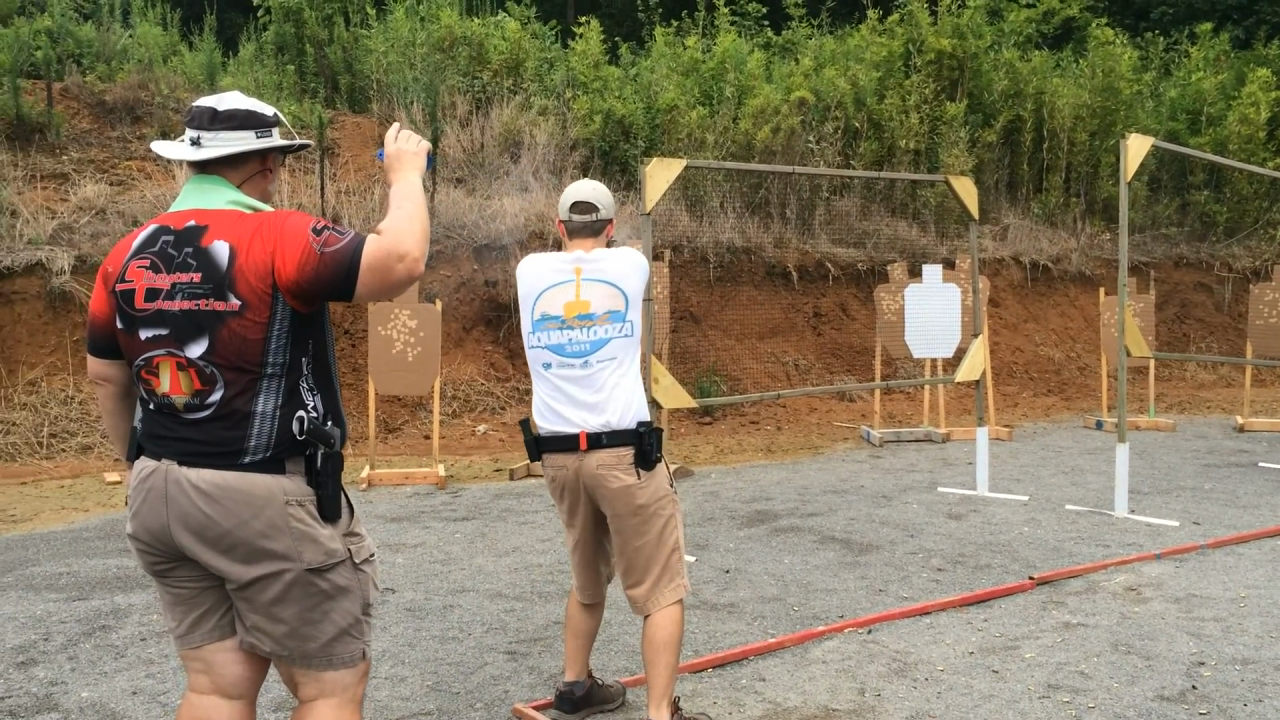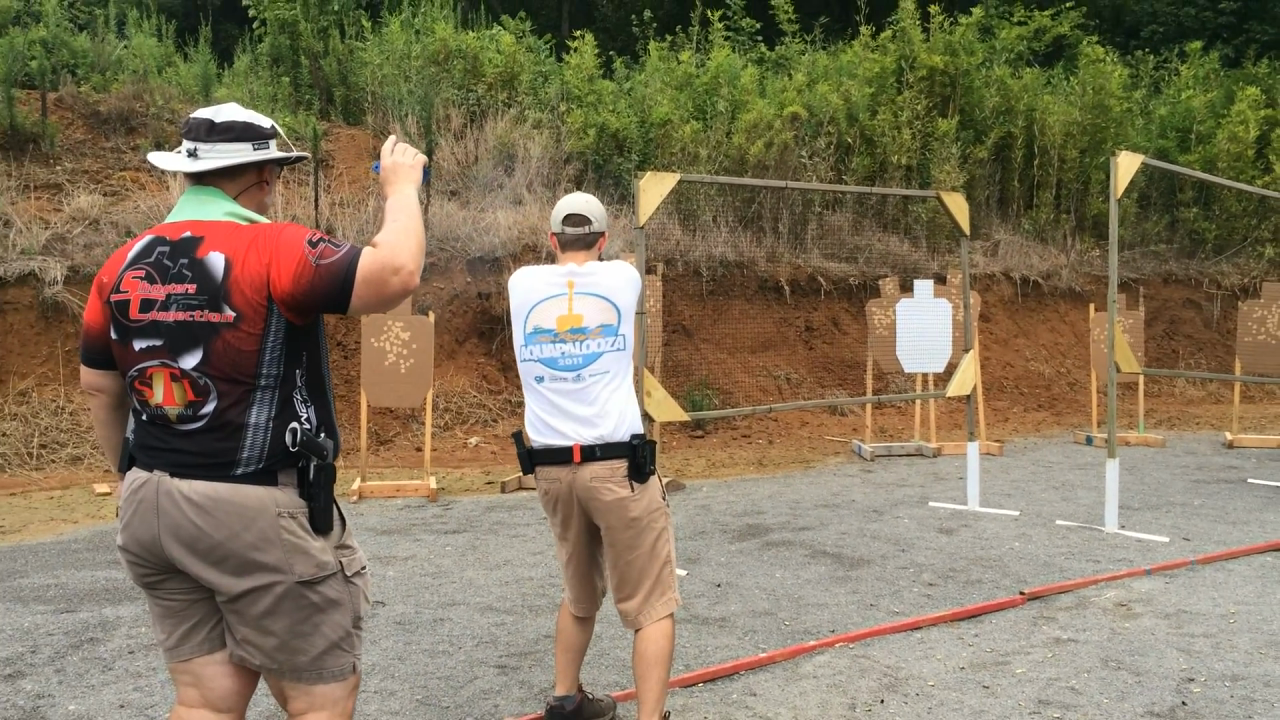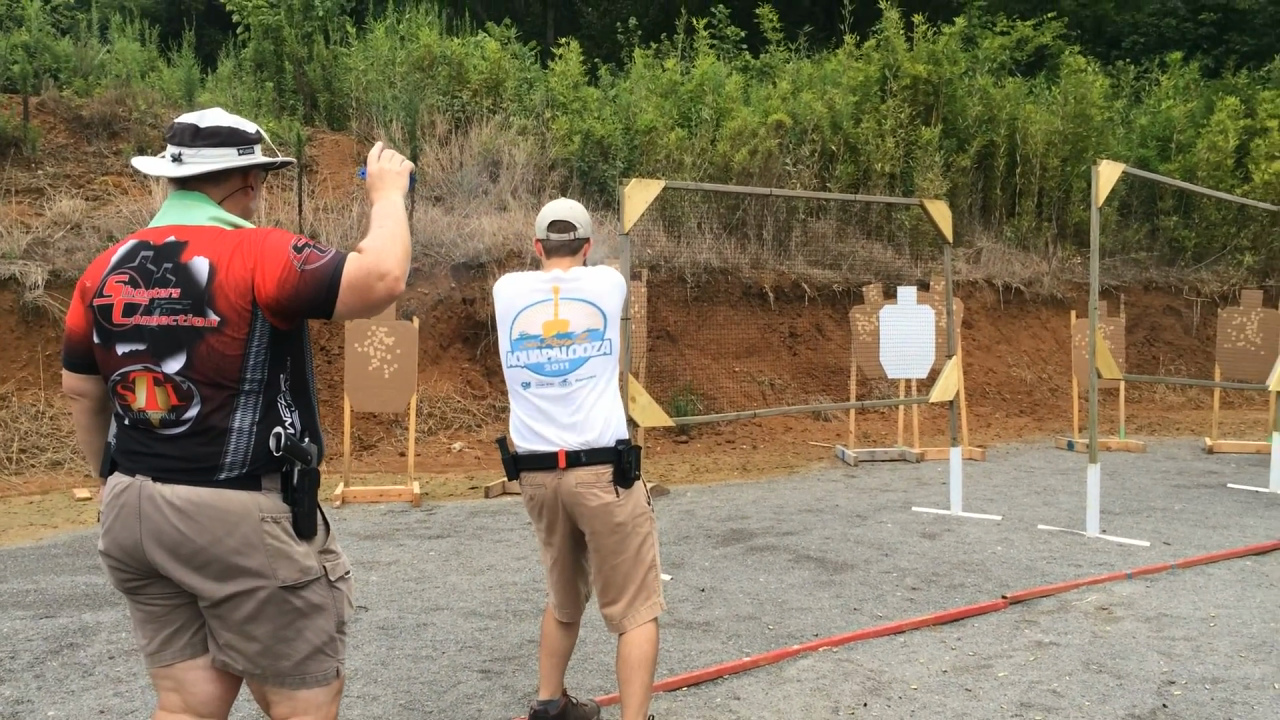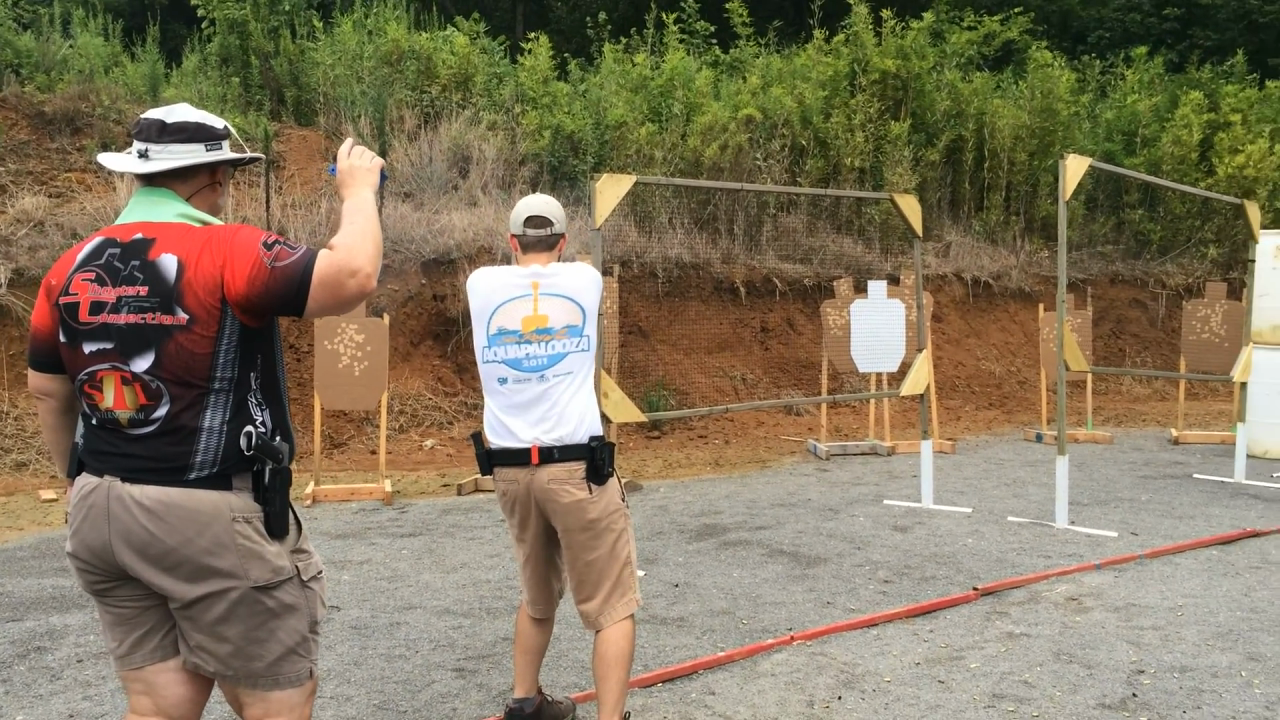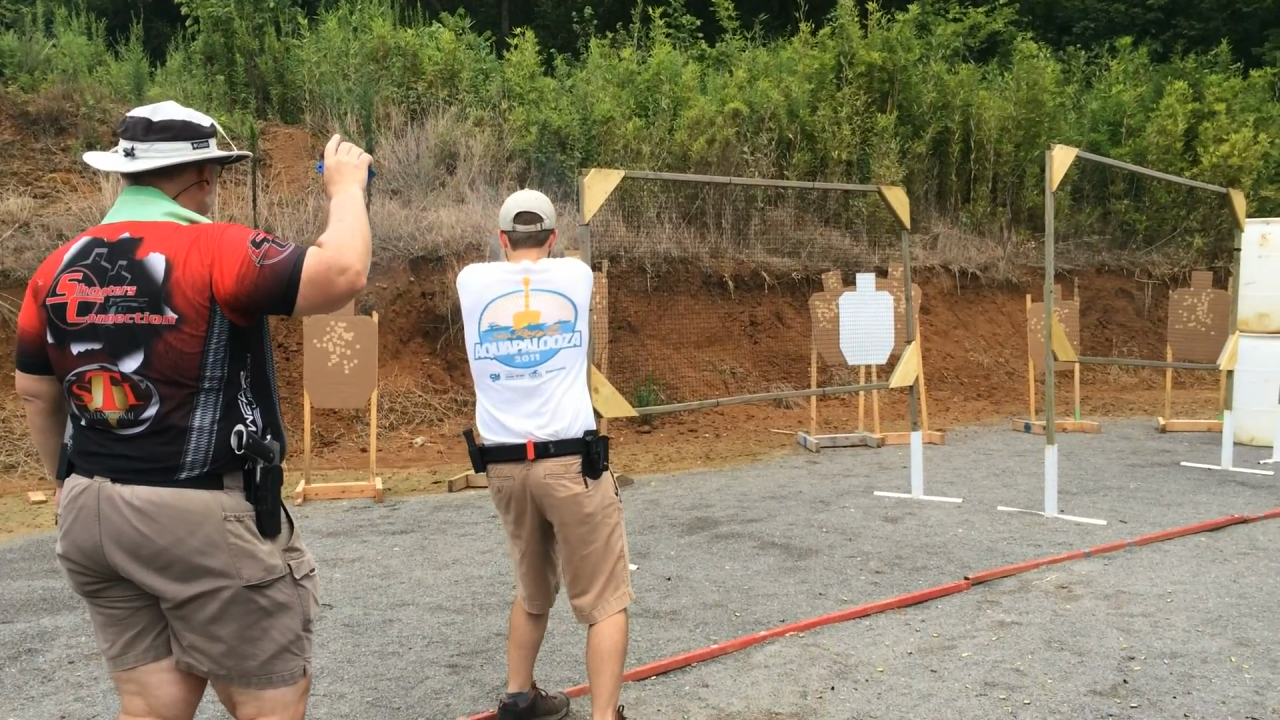
dt=0.2s
person 1, frame 1
left shoulder: (127, 254)
right shoulder: (279, 238)
left elbow: (106, 377)
right elbow: (401, 260)
right wrist: (406, 174)
left hip: (160, 496)
right hip: (266, 498)
person 1, frame 2
left shoulder: (123, 263)
right shoulder: (275, 250)
left elbow: (98, 388)
right elbow: (396, 274)
left wrist: (136, 478)
right wrist: (401, 187)
left hip: (152, 508)
right hip: (259, 510)
person 1, frame 3
left shoulder: (107, 268)
right shoulder: (259, 255)
left elbow: (80, 392)
right elbow: (381, 278)
left wrist: (117, 484)
right wrist: (388, 193)
left hip: (133, 513)
right hip: (241, 514)
person 1, frame 4
left shoulder: (72, 266)
right shoulder: (229, 252)
left elbow: (46, 392)
right elbow: (353, 276)
left wrist: (83, 484)
right wrist: (358, 190)
left hip: (103, 514)
right hip: (213, 515)
person 1, frame 5
left shoulder: (58, 267)
right shoulder: (217, 251)
left elbow: (35, 393)
right elbow: (343, 274)
left wrist: (71, 486)
right wrist: (346, 186)
left hip: (93, 516)
right hip: (204, 516)
person 2, frame 1
left shoulder: (530, 270)
right shoulder: (630, 264)
left hip: (559, 455)
right hip: (624, 451)
left knee: (588, 578)
right knee: (661, 589)
person 2, frame 2
left shoulder: (522, 284)
right shoulder: (622, 277)
left hip: (553, 468)
right hip: (617, 465)
left knee: (580, 592)
right knee: (652, 602)
person 2, frame 3
left shoulder: (507, 290)
right shoulder: (608, 283)
left hip: (537, 474)
right hip: (601, 470)
left knee: (564, 597)
right knee: (636, 608)
person 2, frame 4
left shoulder: (482, 284)
right shoulder: (585, 279)
left hip: (510, 470)
right hip: (576, 467)
left knee: (538, 595)
right knee: (612, 605)
person 2, frame 5
left shoulder: (472, 281)
right shoulder: (575, 274)
left hip: (505, 466)
right hip: (570, 460)
left knee: (533, 589)
right knee: (606, 598)
